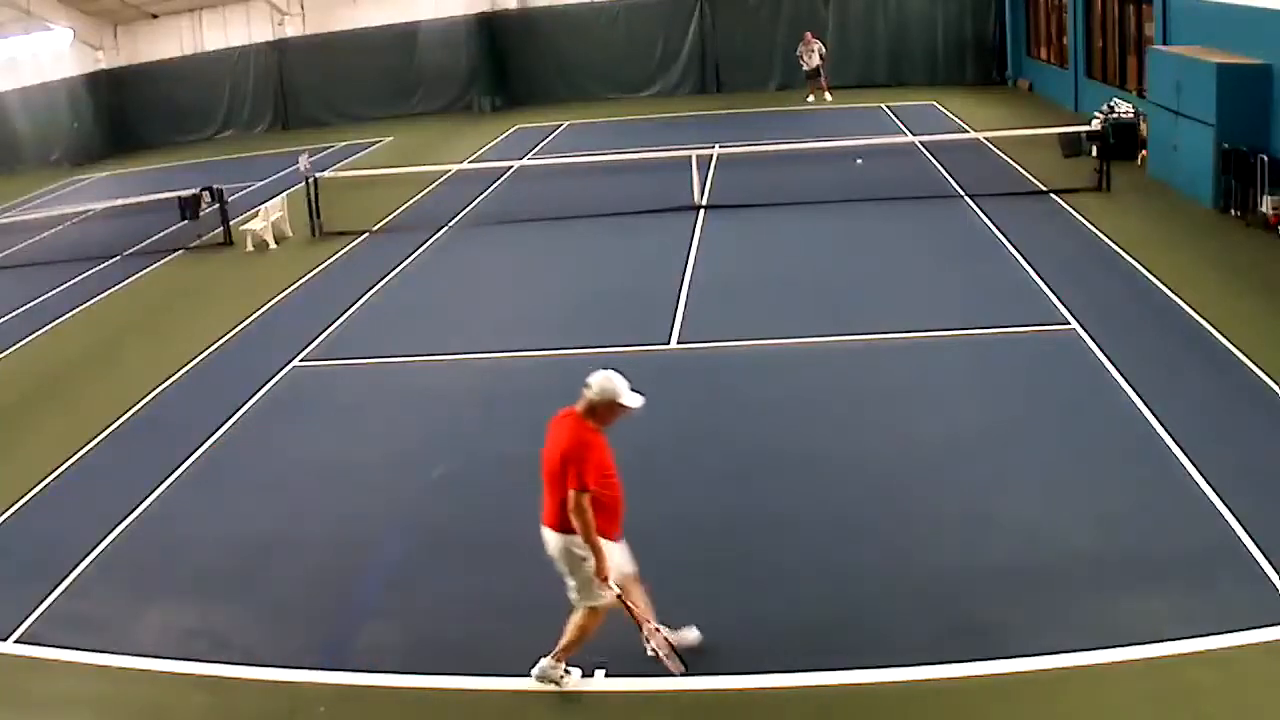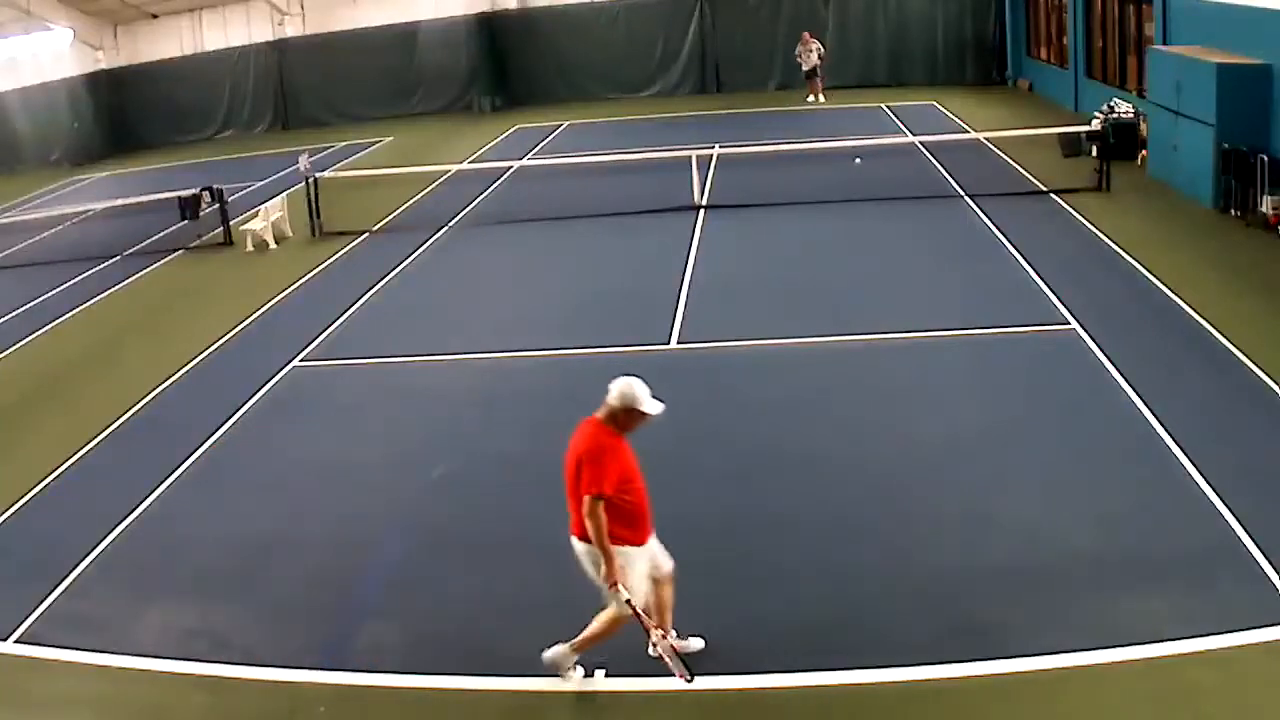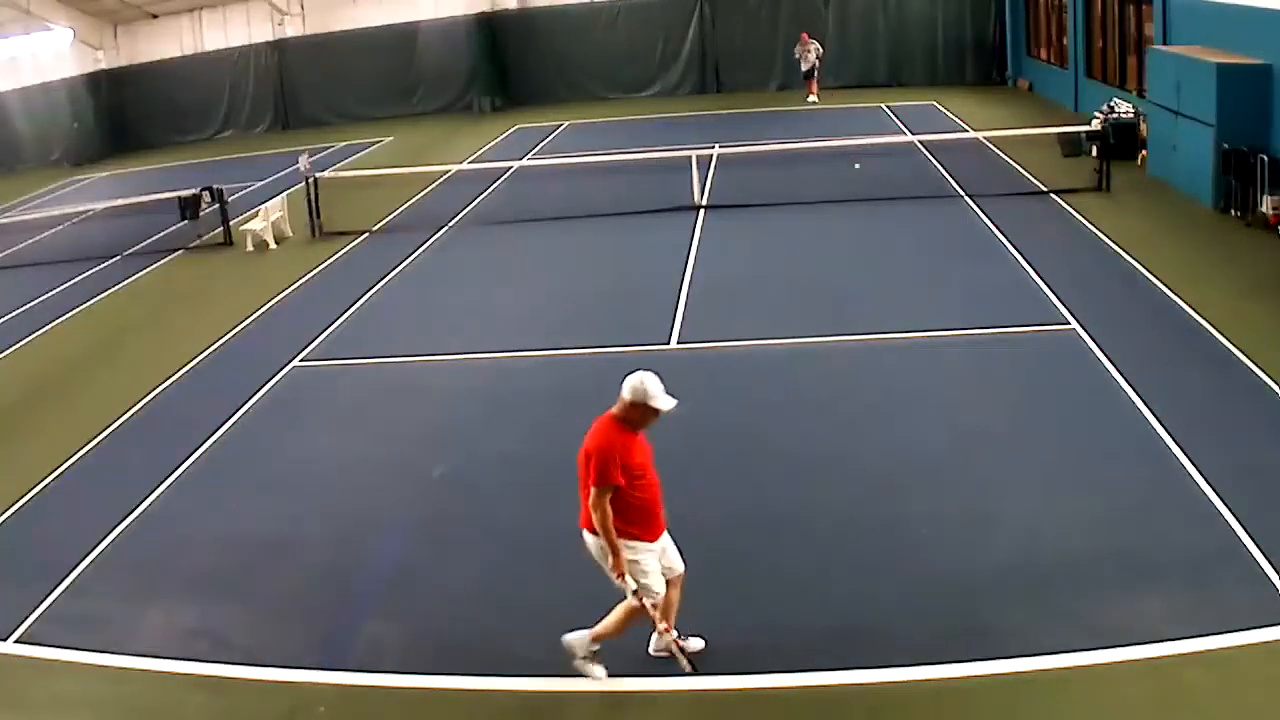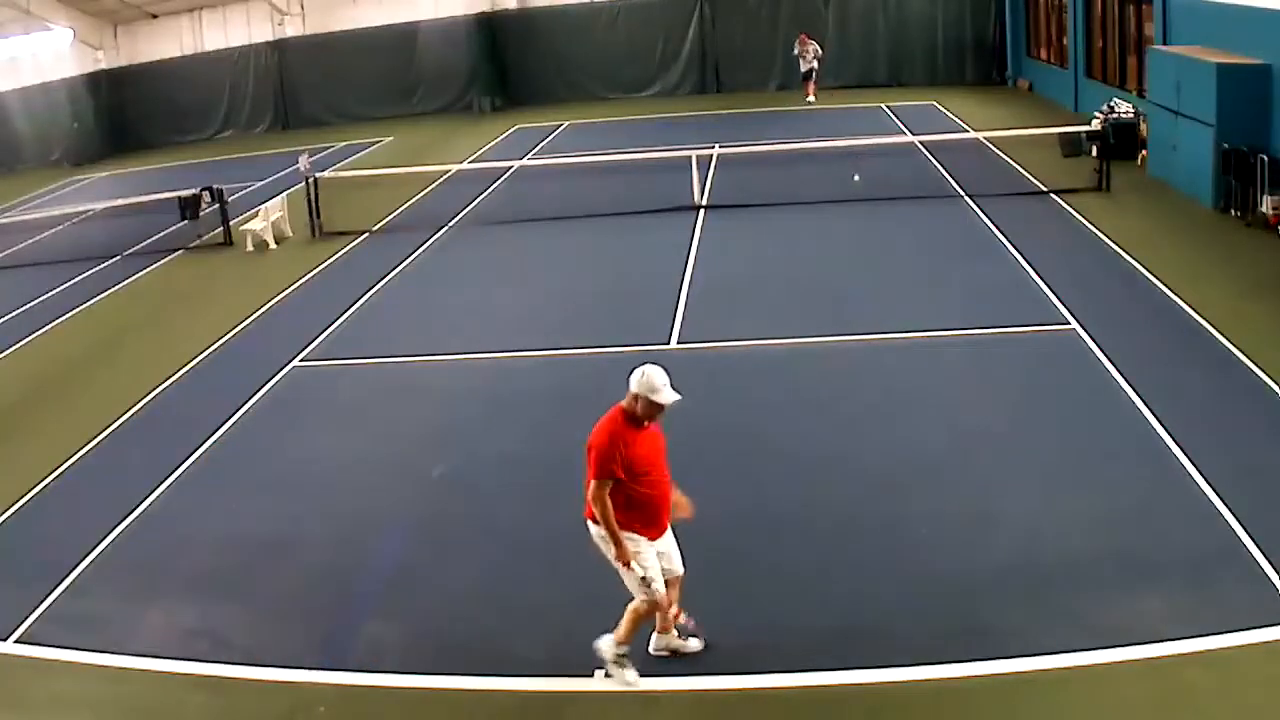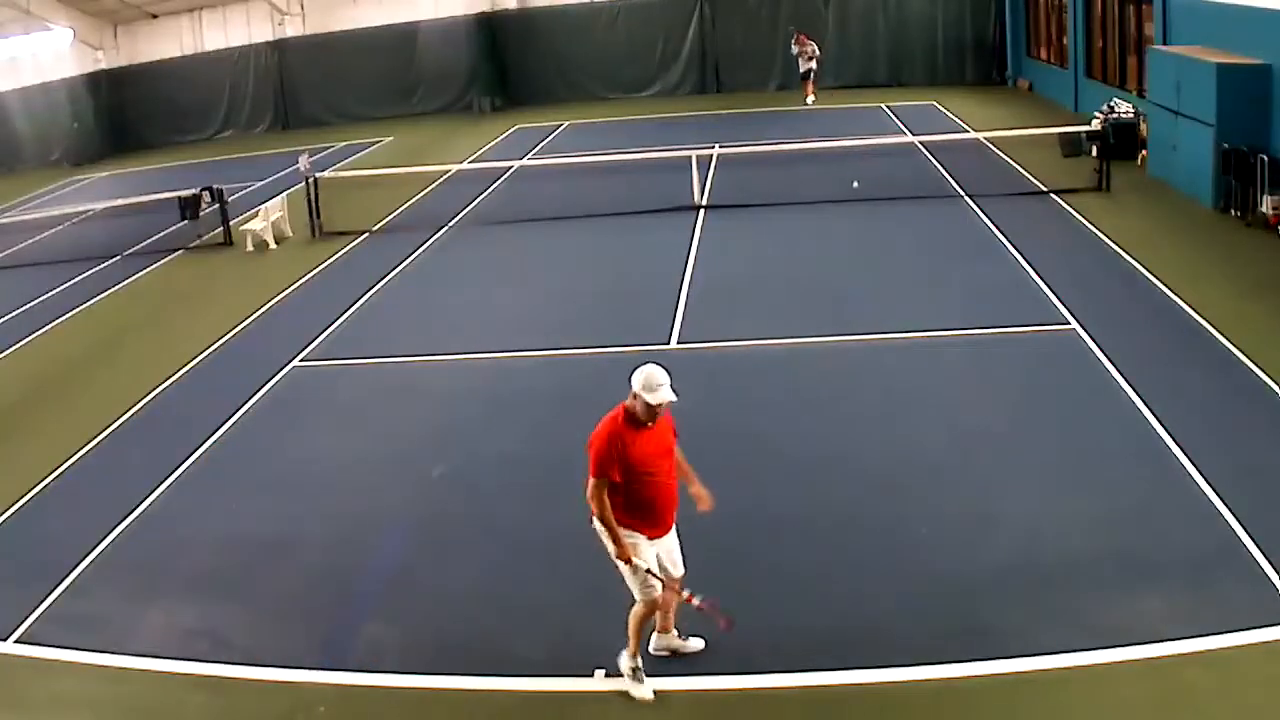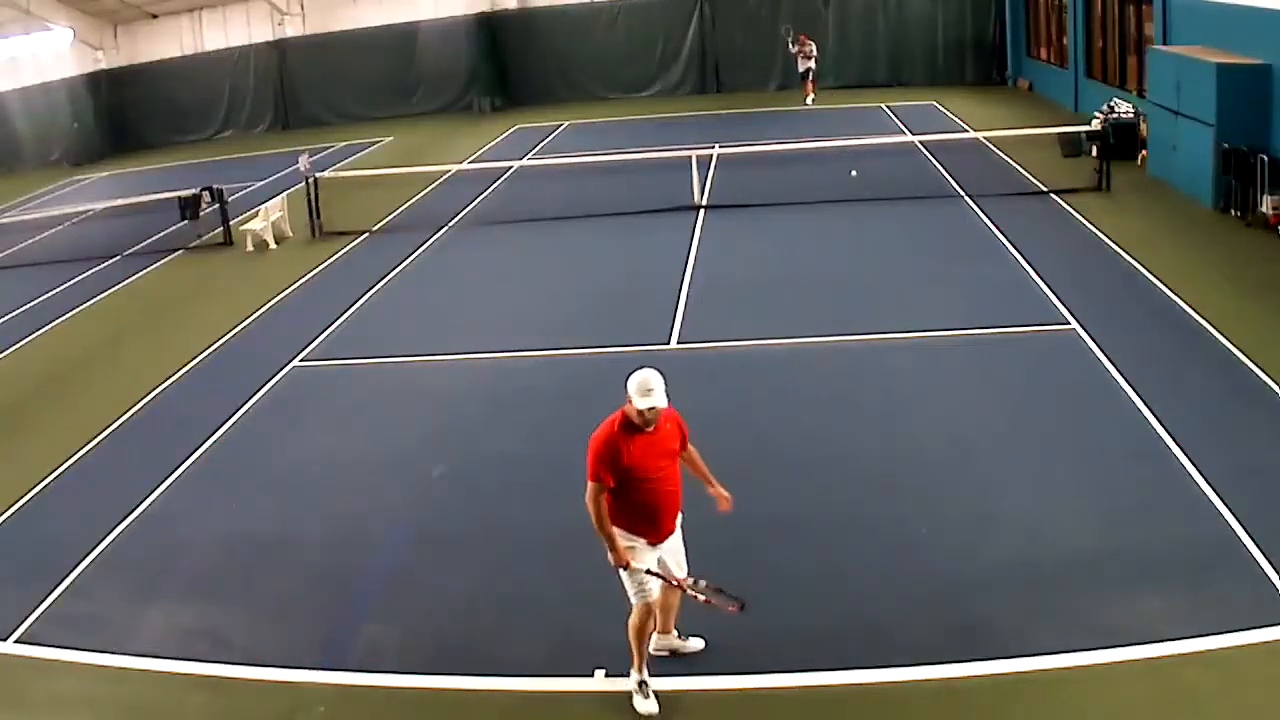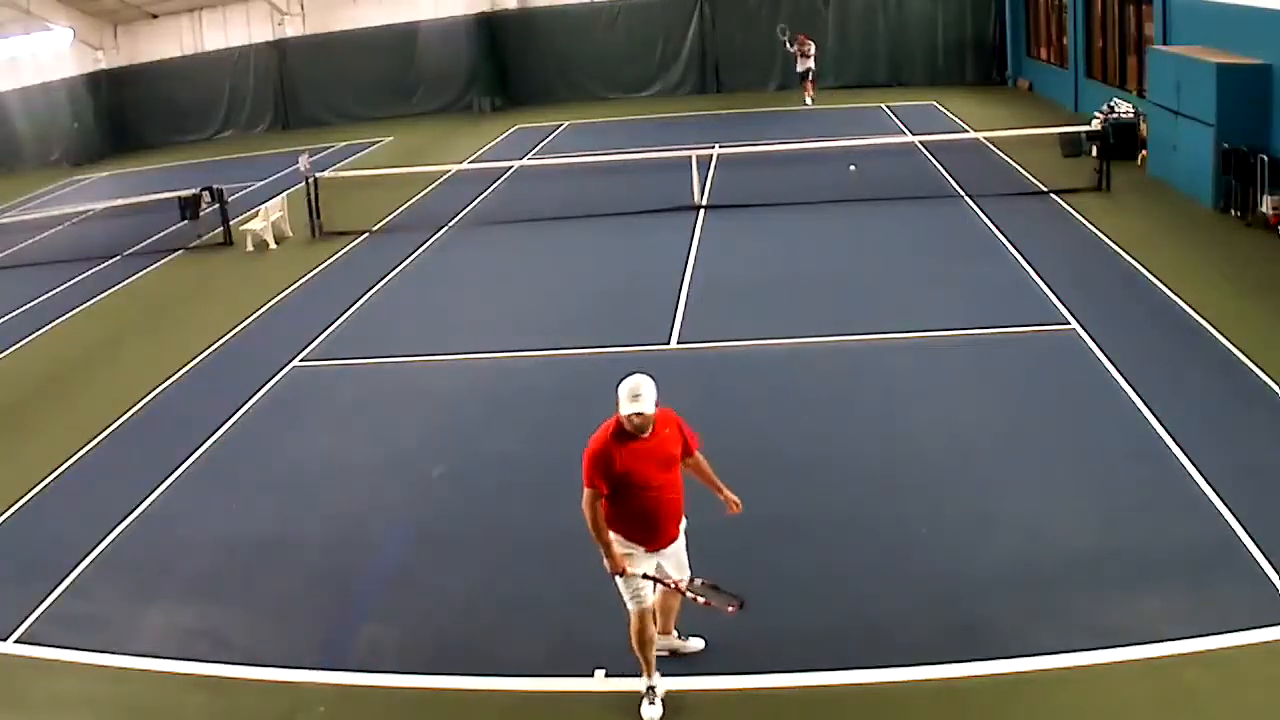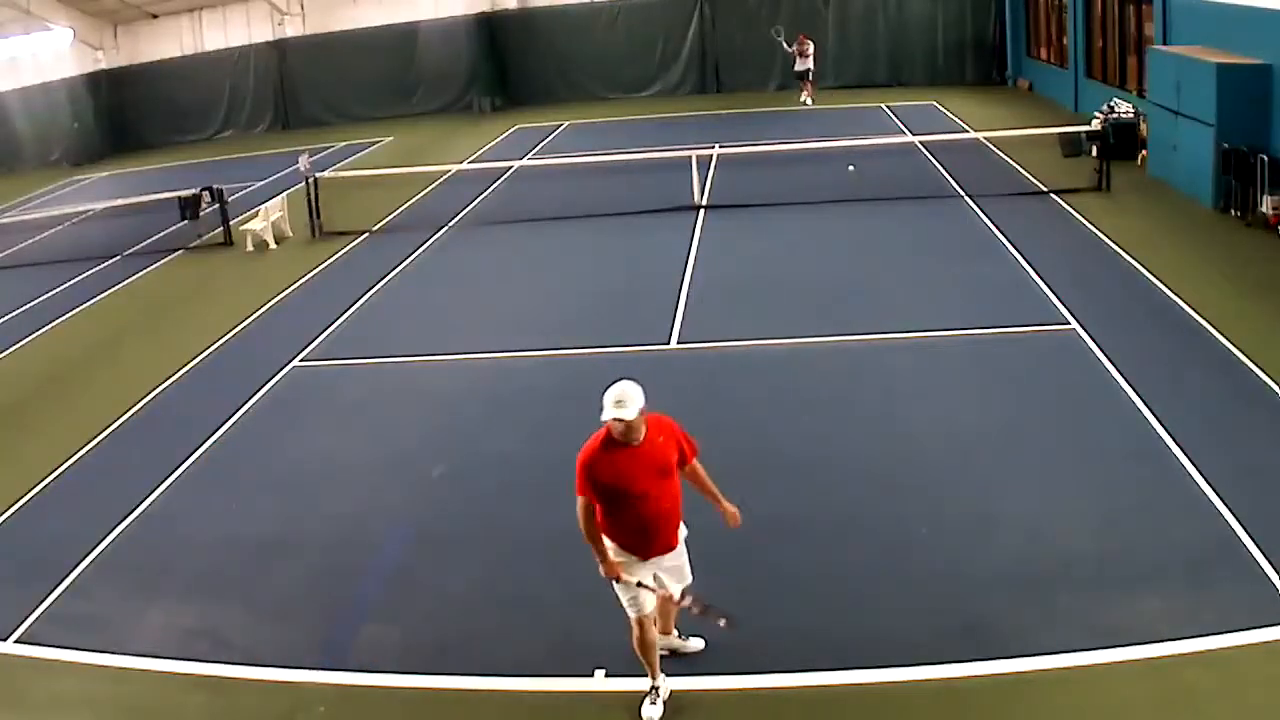
dt=0.1s
person 1, frame 1
left shoulder: (565, 418)
right shoulder: (582, 441)
right elbow: (578, 506)
right wrist: (598, 555)
left hip: (598, 532)
right hip: (575, 538)
left knee: (627, 578)
right knee: (597, 605)
right ankle: (551, 667)
person 1, frame 2
left shoulder: (597, 428)
right shoulder: (600, 448)
right elbow: (592, 512)
right wrist: (609, 560)
right hip: (609, 544)
left knee: (663, 576)
right knee: (626, 608)
left ankle: (665, 639)
right ankle: (565, 654)
person 1, frame 3
left shoulder: (631, 424)
right shoulder: (608, 442)
right elbow: (597, 504)
left wrist: (653, 506)
right wrist: (616, 553)
left hip: (650, 530)
right hip: (623, 539)
left knee: (674, 575)
right knee: (650, 600)
left ankle: (664, 639)
right ankle: (586, 642)
person 1, frame 4
left shoulder: (646, 420)
right shoulder: (611, 435)
right elbow: (597, 495)
left wrist: (673, 492)
right wrist: (619, 544)
left hip: (655, 525)
right hip: (624, 531)
left knee: (674, 577)
right knee: (655, 598)
left ankle: (664, 637)
right ankle: (615, 646)
person 1, frame 5
left shoulder: (661, 416)
right shoulder: (611, 434)
right elbow: (596, 493)
left wrist: (694, 484)
right wrist: (617, 541)
left hip: (663, 523)
right hip: (628, 530)
left knee: (672, 581)
right knee: (651, 597)
left ankle: (665, 637)
right ankle: (631, 660)
person 1, frame 6
left shoulder: (670, 419)
right shoulder: (608, 439)
left elbow: (685, 450)
right elbow: (594, 497)
left wrist: (713, 485)
right wrist: (613, 547)
left hip: (668, 526)
right hip: (630, 535)
left knee: (675, 582)
right knee: (647, 604)
left ankle: (665, 637)
right ankle: (640, 677)
person 1, frame 7
left shoulder: (671, 423)
right shoulder: (602, 446)
left elbow: (692, 457)
right elbow: (591, 503)
left wrist: (721, 491)
right wrist: (608, 552)
left hip: (671, 532)
right hip: (629, 543)
left knee: (674, 586)
right knee: (643, 612)
left ankle: (667, 637)
right ankle: (651, 684)
person 1, frame 8
left shoulder: (667, 429)
right shoulder: (593, 455)
left elbow: (689, 465)
right elbow: (586, 511)
left wrist: (720, 502)
right wrist: (603, 559)
left hip: (670, 539)
right hip: (626, 551)
left knee: (674, 593)
right knee: (642, 619)
left ankle: (666, 637)
right ankle: (656, 684)
